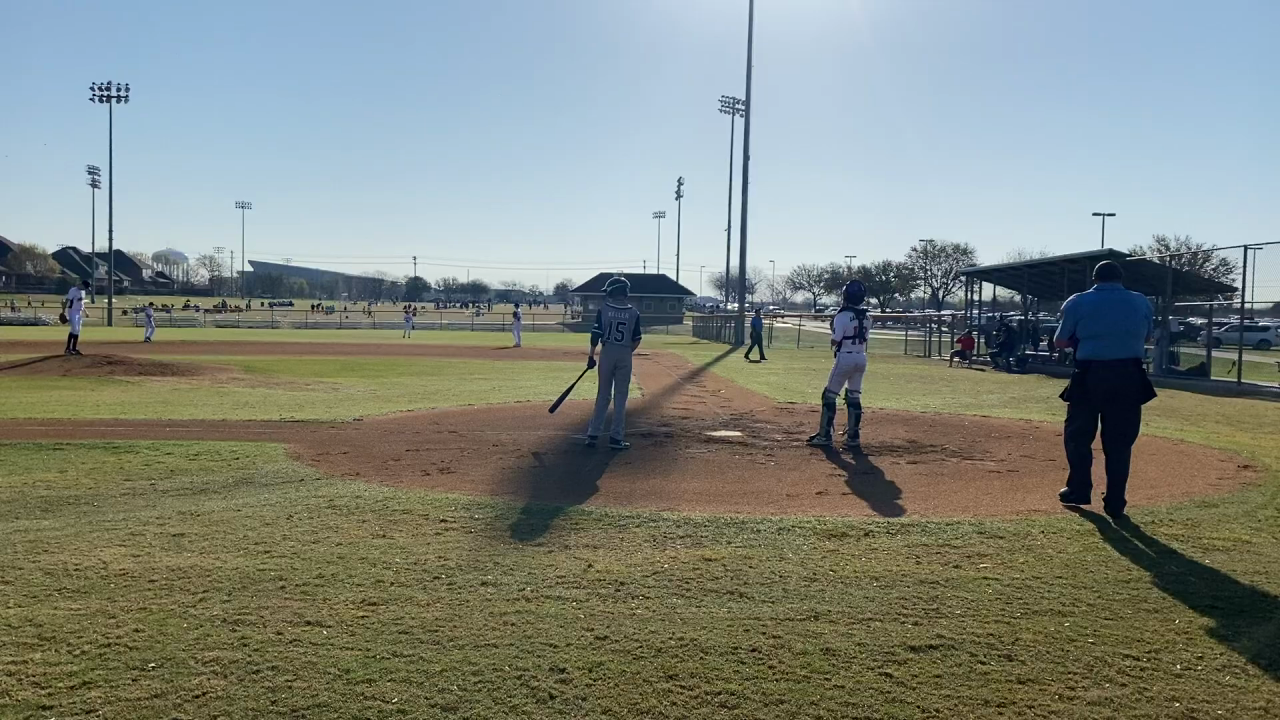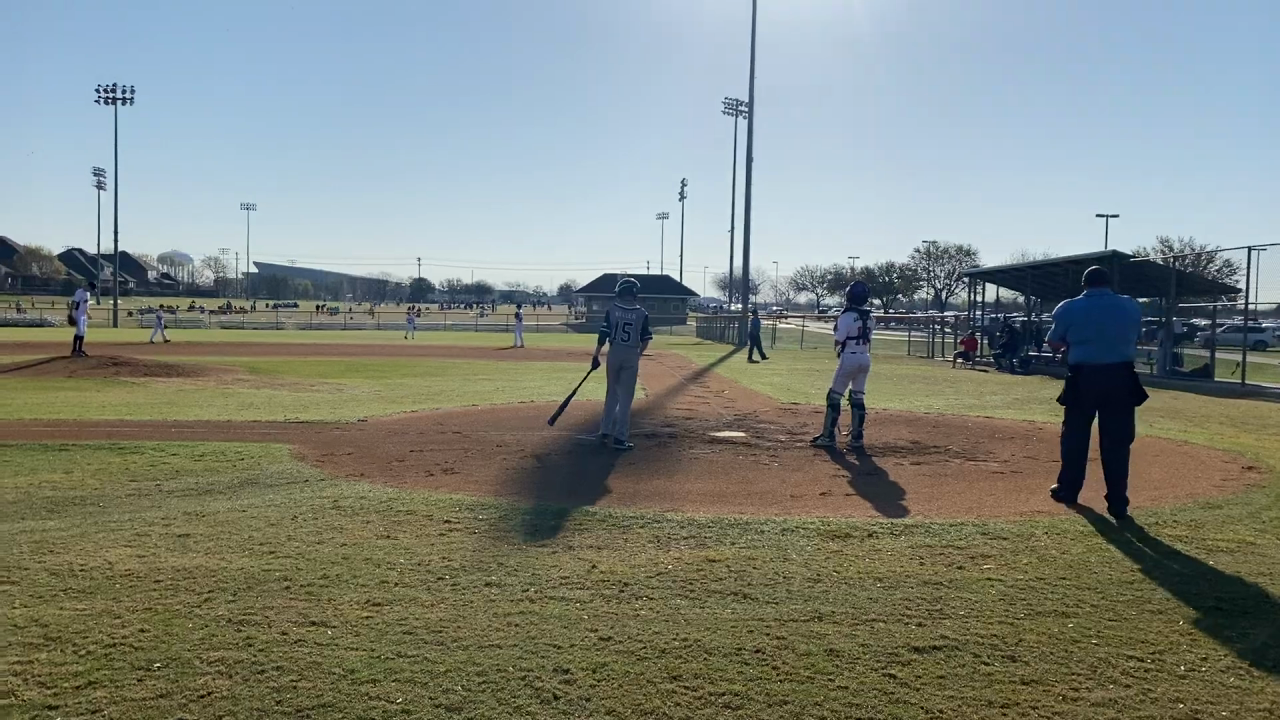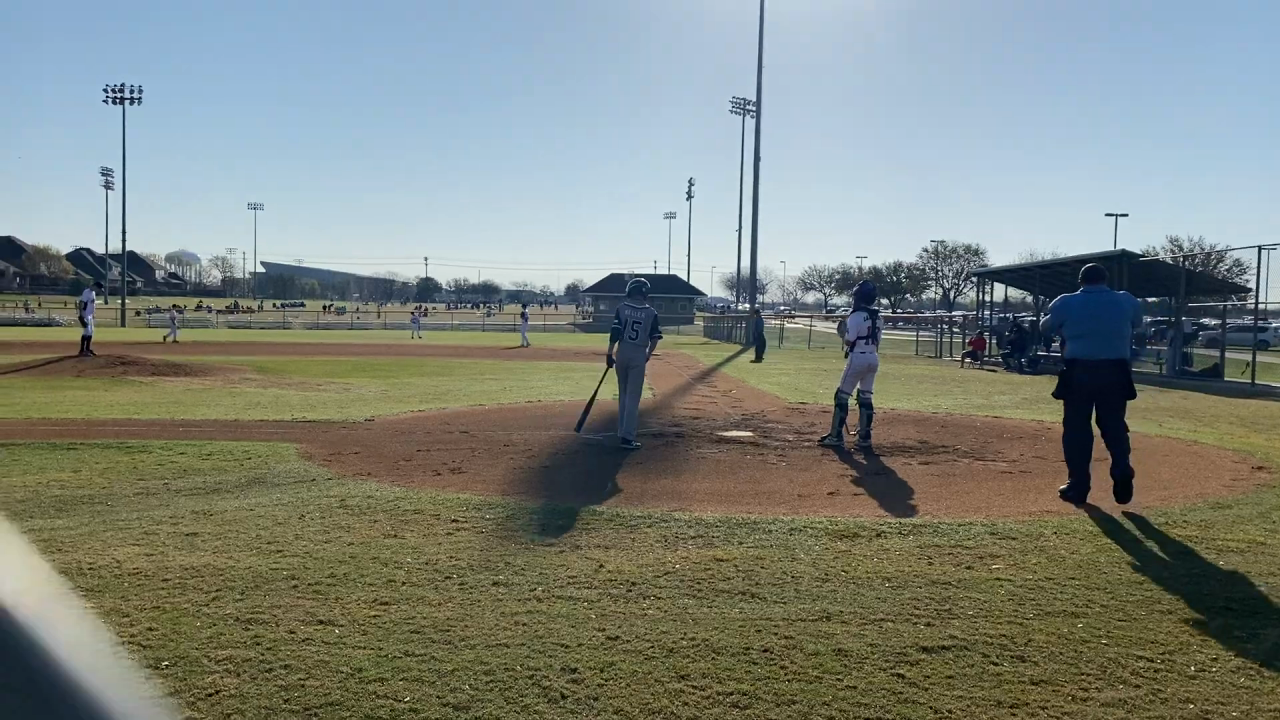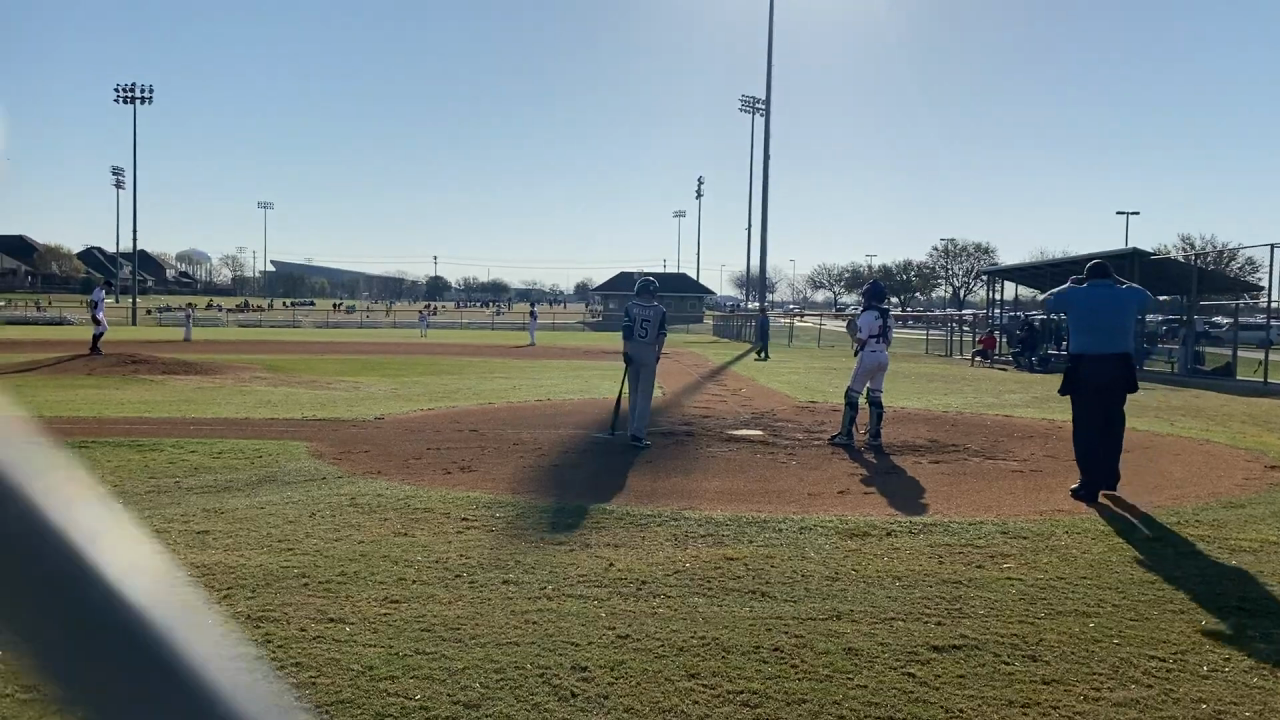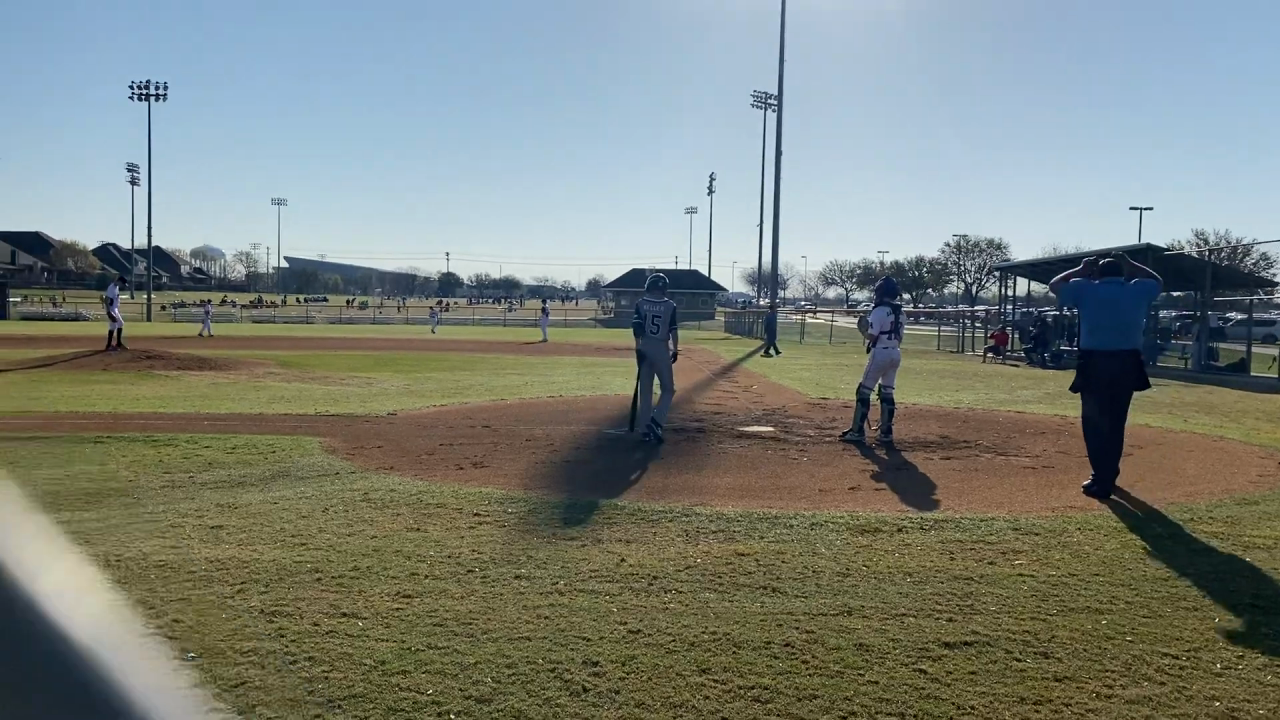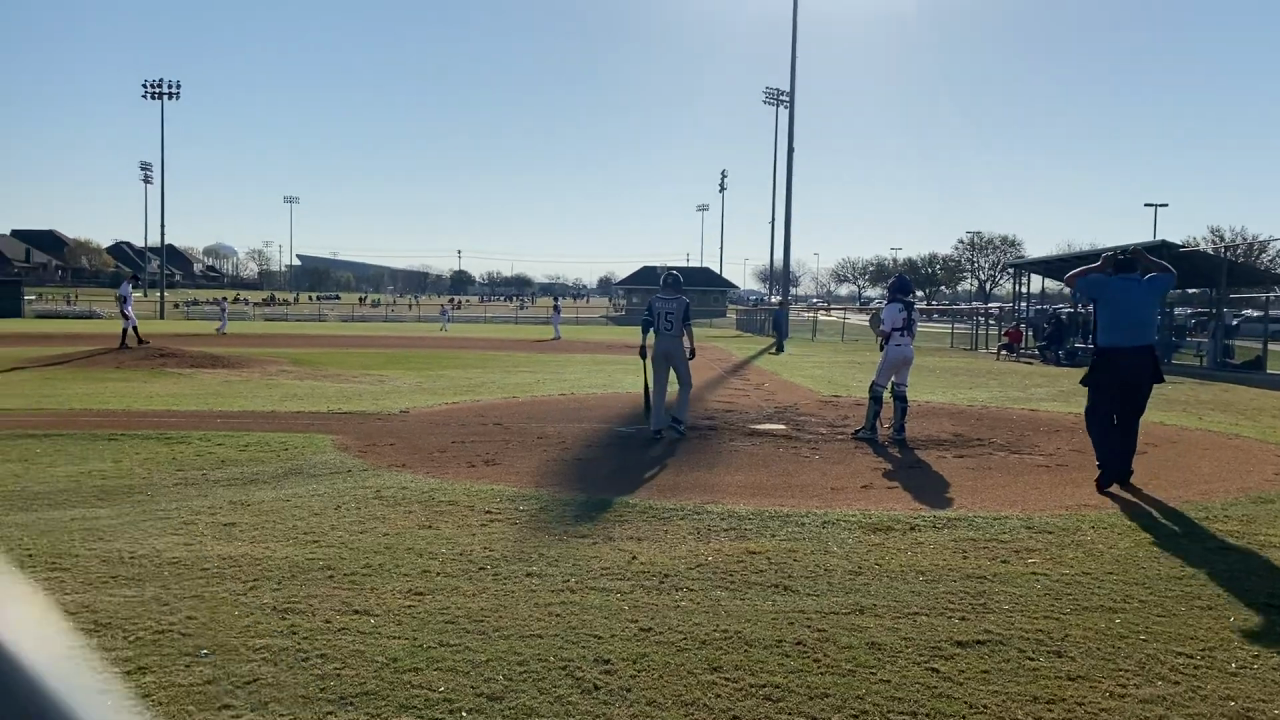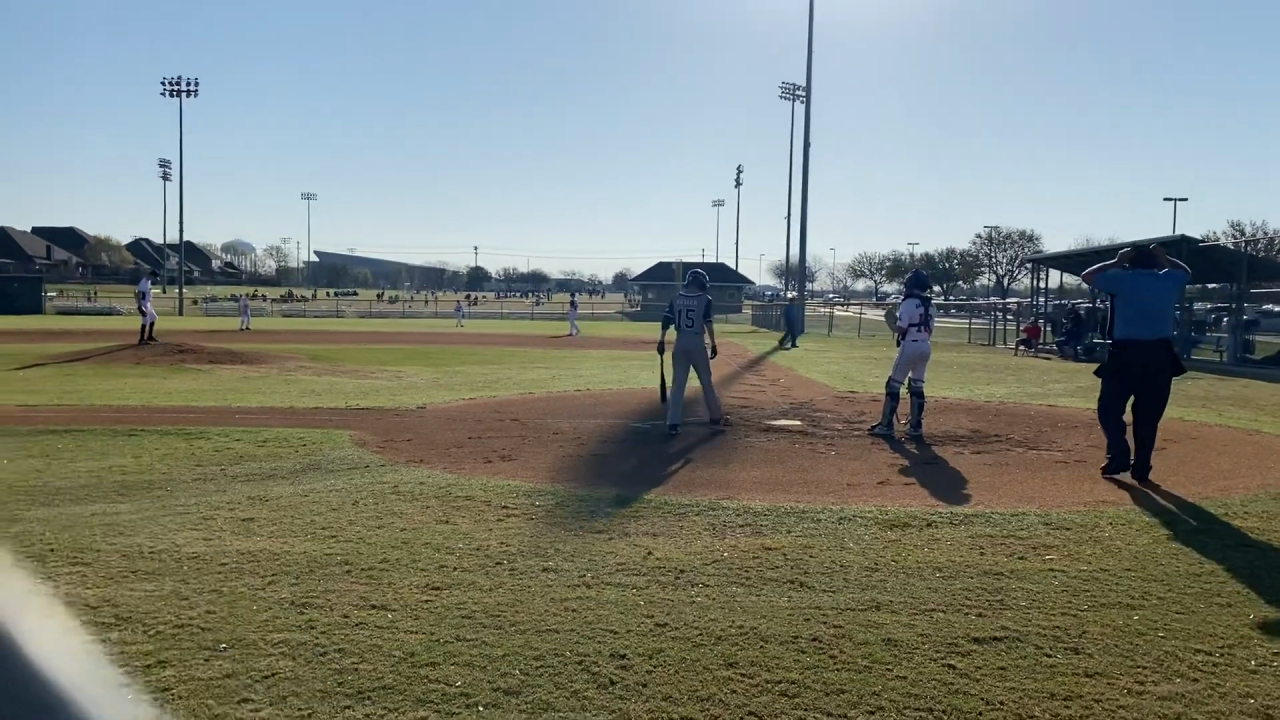
dt=0.2s
person 1, frame 1
left shoulder: (1079, 303)
right shoulder: (1141, 303)
left elbow: (1060, 342)
right elbow: (1146, 338)
left hip: (1091, 375)
right hip: (1129, 375)
left knee: (1078, 435)
right knee: (1120, 441)
left ankle: (1078, 489)
right ankle: (1115, 502)
person 1, frame 2
left shoulder: (1069, 308)
right shoulder: (1130, 306)
left elbow: (1052, 342)
right elbow: (1136, 339)
left hip: (1084, 379)
right hip: (1120, 378)
left knee: (1075, 436)
right knee: (1118, 442)
left ankle: (1068, 488)
right ankle: (1117, 502)
person 1, frame 3
left shoulder: (1067, 303)
right shoulder: (1126, 302)
left elbow: (1045, 327)
right elbow: (1137, 323)
left hip: (1079, 373)
right hip: (1115, 373)
left knee: (1076, 430)
right knee: (1115, 428)
left ankle: (1078, 487)
right ankle: (1122, 480)
person 1, frame 4
left shoulder: (1073, 295)
right shoulder: (1129, 295)
left elbow: (1045, 302)
right elbow: (1148, 299)
right wrist: (1119, 281)
left hip: (1084, 369)
right hip: (1119, 368)
left knee: (1086, 427)
right knee: (1113, 423)
left ankle: (1089, 486)
right ankle: (1108, 476)
person 1, frame 5
left shoulder: (1086, 289)
right shoulder: (1138, 291)
left elbow: (1054, 285)
right elbow: (1158, 282)
left wrist: (1082, 270)
right wrist: (1130, 264)
left hip: (1095, 365)
right hip: (1128, 364)
left knee: (1095, 422)
right knee: (1116, 421)
left ankle: (1101, 481)
right ankle: (1109, 475)
person 1, frame 6
left shoulder: (1104, 285)
right shoulder: (1152, 286)
left elbow: (1070, 279)
right elbow: (1172, 275)
left wrist: (1100, 266)
right wrist: (1147, 259)
left hip: (1109, 361)
right hip: (1143, 361)
left knee: (1097, 416)
right knee: (1129, 419)
left ankle: (1110, 466)
right ankle: (1123, 472)
person 1, frame 7
left shoulder: (1122, 279)
right shoulder: (1169, 281)
left elbow: (1087, 276)
right elbow: (1186, 272)
left wrist: (1117, 262)
right wrist: (1165, 258)
left hip: (1126, 354)
right hip: (1159, 355)
left knee: (1110, 408)
right knee: (1148, 414)
left ankle: (1119, 458)
right ankle: (1141, 467)
person 2, frame 1
left shoulder: (603, 310)
right shoulder: (633, 312)
left elbow: (595, 335)
right elbow: (637, 340)
left wrist: (591, 356)
left hip: (607, 354)
right hip: (625, 356)
left knee: (603, 396)
right knee: (620, 398)
left ankle: (593, 434)
right ankle: (616, 438)
person 2, frame 2
left shoulder: (612, 310)
right shoulder: (641, 313)
left elbow: (603, 334)
right elbow: (646, 339)
left wrist: (596, 356)
left hip: (614, 354)
right hip: (631, 356)
left knee: (612, 395)
right knee: (625, 398)
left ankle: (606, 433)
right ankle: (620, 438)
person 2, frame 3
left shoulder: (622, 308)
right shoulder: (651, 312)
left elbow: (615, 332)
right elbow: (655, 338)
left wrist: (609, 354)
right wrist: (648, 355)
left hip: (622, 353)
right hip: (639, 355)
left knee: (623, 395)
right knee: (633, 397)
left ankle: (623, 434)
right ankle: (627, 437)
person 2, frame 4
left shoulder: (630, 307)
right shoulder: (659, 310)
left elbow: (626, 330)
right elbow: (662, 335)
left wrist: (626, 352)
right wrist: (658, 354)
left hip: (632, 352)
right hip: (648, 353)
left knee: (633, 394)
right knee: (645, 396)
left ankle: (634, 433)
right ankle: (638, 435)
person 2, frame 5
left shoulder: (641, 304)
right shoulder: (669, 305)
left elbow: (636, 327)
right elbow: (674, 330)
left wrist: (638, 349)
right wrist: (675, 351)
left hip: (644, 348)
right hip: (661, 349)
left knee: (645, 391)
right knee: (667, 389)
left ankle: (645, 431)
right ankle: (656, 421)
person 2, frame 6
left shoulder: (654, 301)
right shoulder: (683, 302)
left elbow: (646, 323)
right elbow: (687, 326)
left wrist: (643, 345)
right wrist: (692, 347)
left hip: (659, 345)
right hip: (676, 345)
left knee: (659, 388)
right knee: (685, 384)
left ankle: (657, 428)
right ankle: (677, 419)
person 2, frame 7
left shoulder: (676, 298)
right shoulder: (705, 299)
left elbow: (666, 320)
right elbow: (708, 323)
left wrist: (661, 341)
right wrist: (713, 345)
left hip: (680, 342)
right hip: (697, 342)
left knee: (678, 384)
right knee: (706, 381)
left ankle: (672, 423)
right ankle: (715, 417)
person 3, frame 1
left shoulder: (842, 316)
right shoulder: (866, 317)
left elbow: (834, 342)
right elbow: (863, 339)
left wrist: (833, 331)
left hip: (845, 358)
right hip: (861, 358)
left knee: (829, 395)
right knee: (854, 396)
left ankle: (824, 436)
right ankle: (853, 437)
person 3, frame 2
left shoulder: (846, 316)
right shoulder: (869, 318)
left elbow: (837, 342)
right elbow: (866, 339)
left wrist: (837, 333)
left hip: (849, 359)
right hip: (864, 359)
left knee: (834, 396)
right knee: (858, 397)
left ankle: (828, 437)
right ankle: (857, 438)
person 3, frame 3
left shoulder: (856, 316)
right shoulder: (877, 318)
left elbow: (849, 342)
right elbow: (876, 342)
left wrist: (843, 333)
left hip: (858, 359)
right hip: (873, 358)
left knee: (842, 396)
right knee: (866, 397)
left ankle: (836, 436)
right ankle: (864, 437)
person 3, frame 4
left shoulder: (867, 315)
right shoulder: (888, 317)
left elbow: (860, 340)
right elbow: (888, 341)
left wrist: (852, 332)
left hip: (868, 357)
right hip: (883, 358)
left knee: (852, 394)
right knee: (875, 396)
left ankle: (846, 435)
right ankle: (874, 436)
person 3, frame 5
left shoulder: (879, 311)
right shoulder: (900, 313)
left elbow: (872, 336)
right elbow: (899, 338)
left hip: (880, 354)
right hip: (895, 354)
left knee: (864, 391)
right knee: (887, 392)
left ankle: (857, 432)
right ankle: (886, 432)
person 3, frame 6
left shoulder: (891, 307)
right shoulder: (913, 310)
left elbow: (883, 333)
right elbow: (912, 335)
left wrist: (875, 328)
left hip: (893, 351)
right hip: (908, 351)
left knee: (877, 389)
right knee: (900, 390)
left ankle: (870, 429)
right ankle: (899, 430)
person 3, frame 7
left shoulder: (908, 302)
right shoulder: (930, 305)
left elbow: (901, 328)
right elbow: (929, 330)
left wrist: (891, 322)
left hip: (910, 346)
right hip: (925, 347)
left knee: (893, 384)
right knee: (917, 386)
left ankle: (886, 425)
right ankle: (915, 426)
